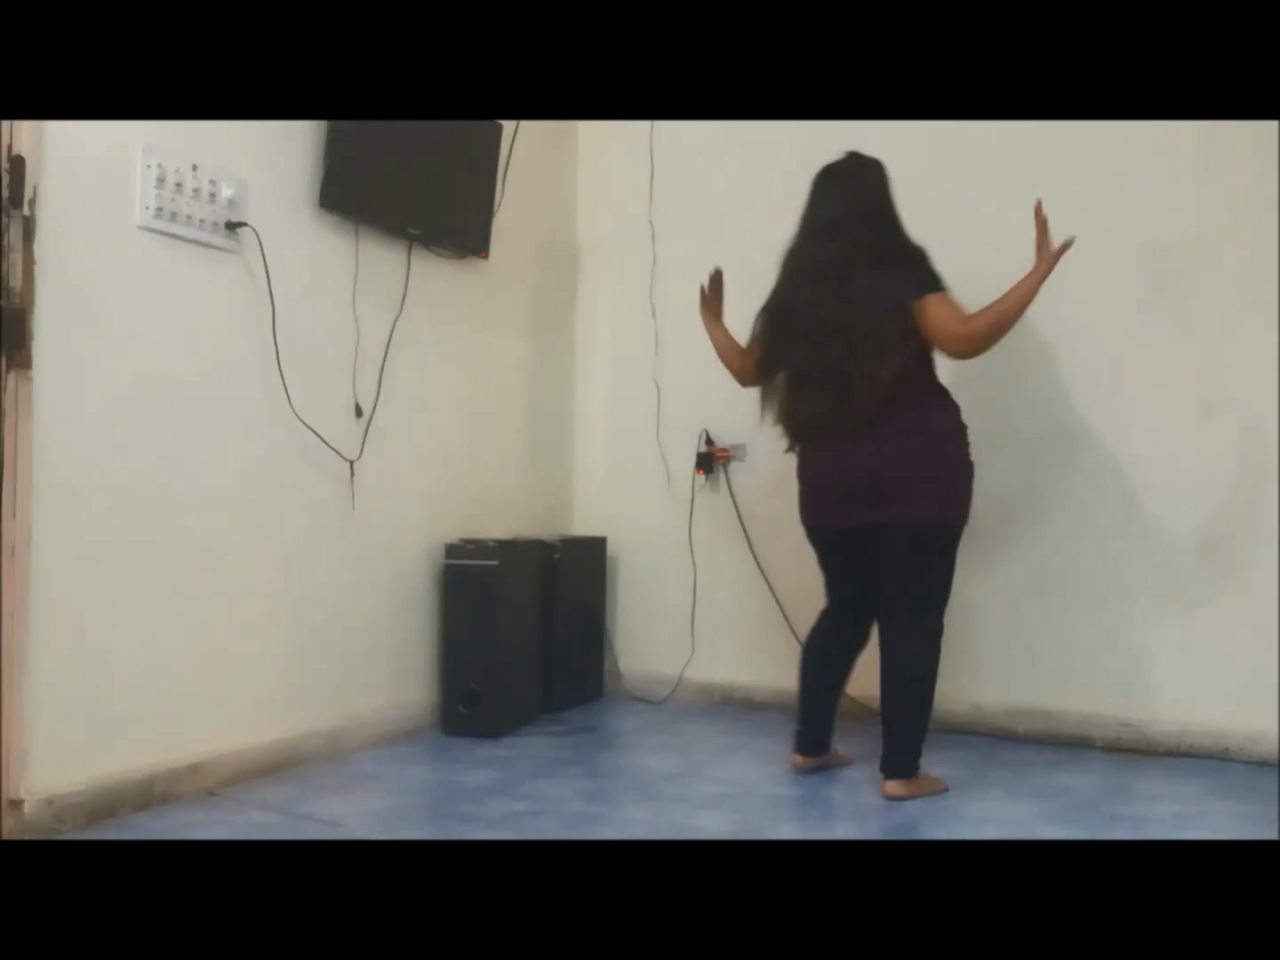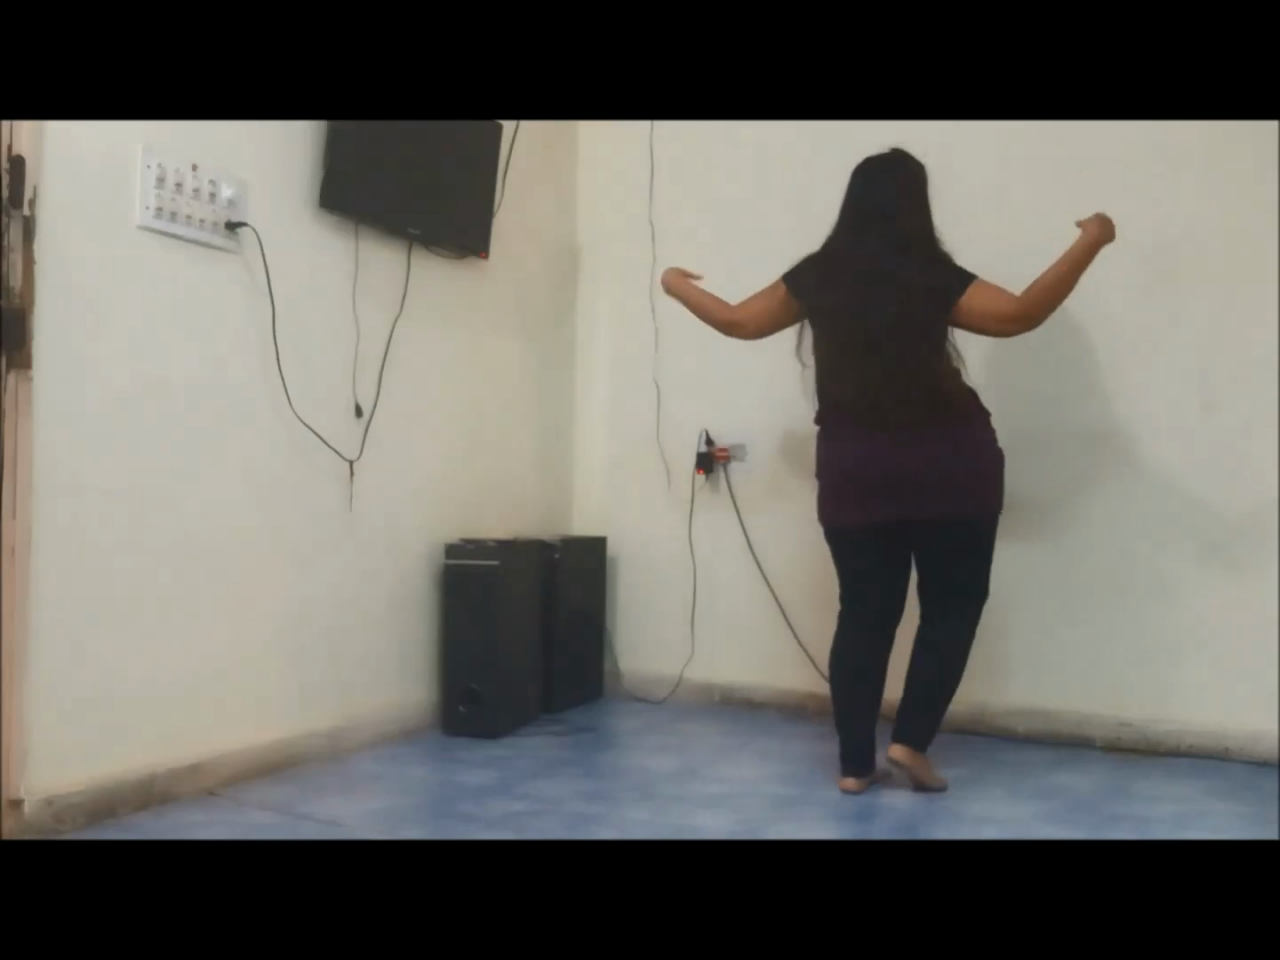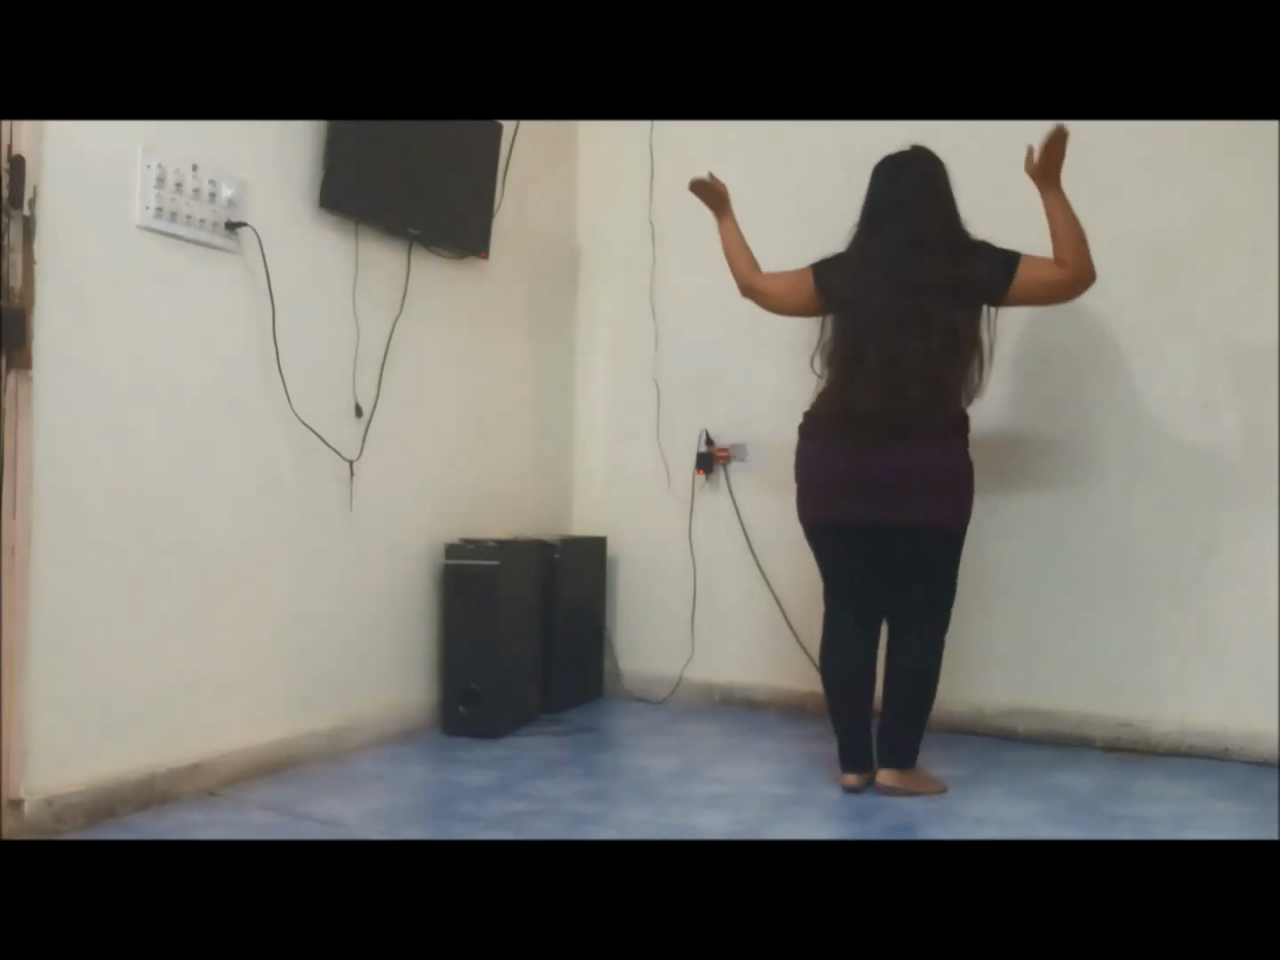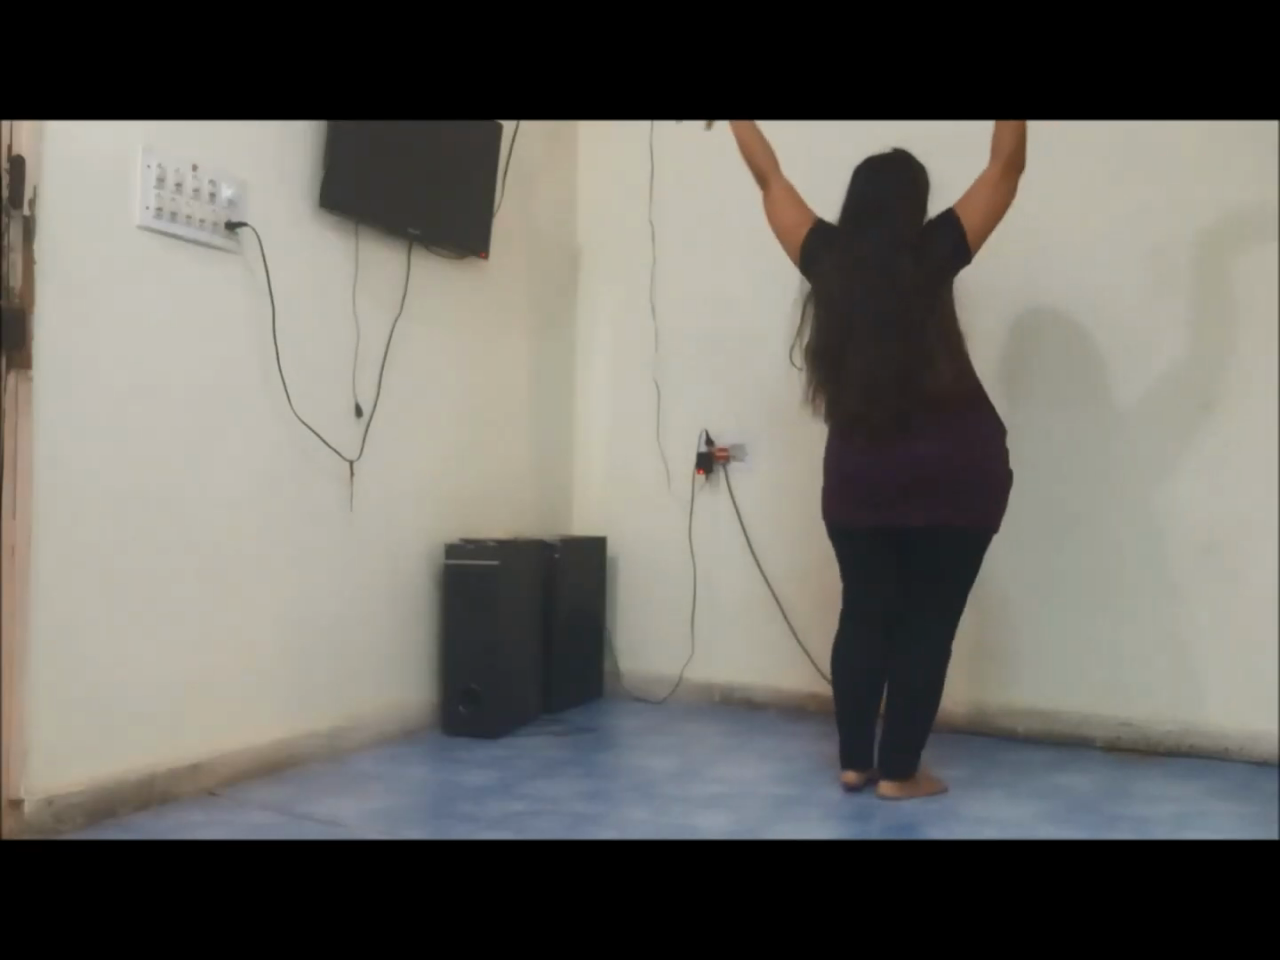
dt=0.7s
person 1, frame 1
left shoulder: (798, 286)
right shoulder: (899, 270)
left elbow: (747, 370)
right elbow: (962, 338)
left wrist: (712, 318)
right wrist: (1041, 267)
left hip: (829, 473)
right hip: (916, 468)
left knee: (846, 607)
right knee: (913, 618)
left ankle: (810, 744)
right ankle: (901, 770)
person 1, frame 2
left shoulder: (819, 277)
right shoulder: (931, 277)
left elbow: (737, 321)
right elbow: (1018, 313)
left wrist: (675, 281)
right wrist: (1087, 244)
left hip: (855, 471)
right hip: (949, 468)
left knee: (864, 614)
right knee: (952, 607)
left ankle: (854, 763)
right ankle: (910, 740)
person 1, frame 3
left shoulder: (845, 273)
right shoulder: (967, 269)
left elbow: (757, 288)
right elbow: (1074, 275)
left wrist: (723, 217)
right wrist: (1050, 187)
left hip: (834, 467)
right hip: (926, 474)
left knee: (847, 615)
right knee: (919, 619)
left ankle: (853, 760)
right ankle: (897, 761)
person 1, frame 4
left shoulder: (826, 259)
right shoulder: (933, 253)
left elbow: (768, 176)
right elbow: (1006, 165)
left wrist: (740, 130)
left hip: (858, 469)
right hip: (953, 471)
left knee: (864, 616)
right knee: (928, 624)
left ankle: (854, 760)
right ankle: (899, 771)
